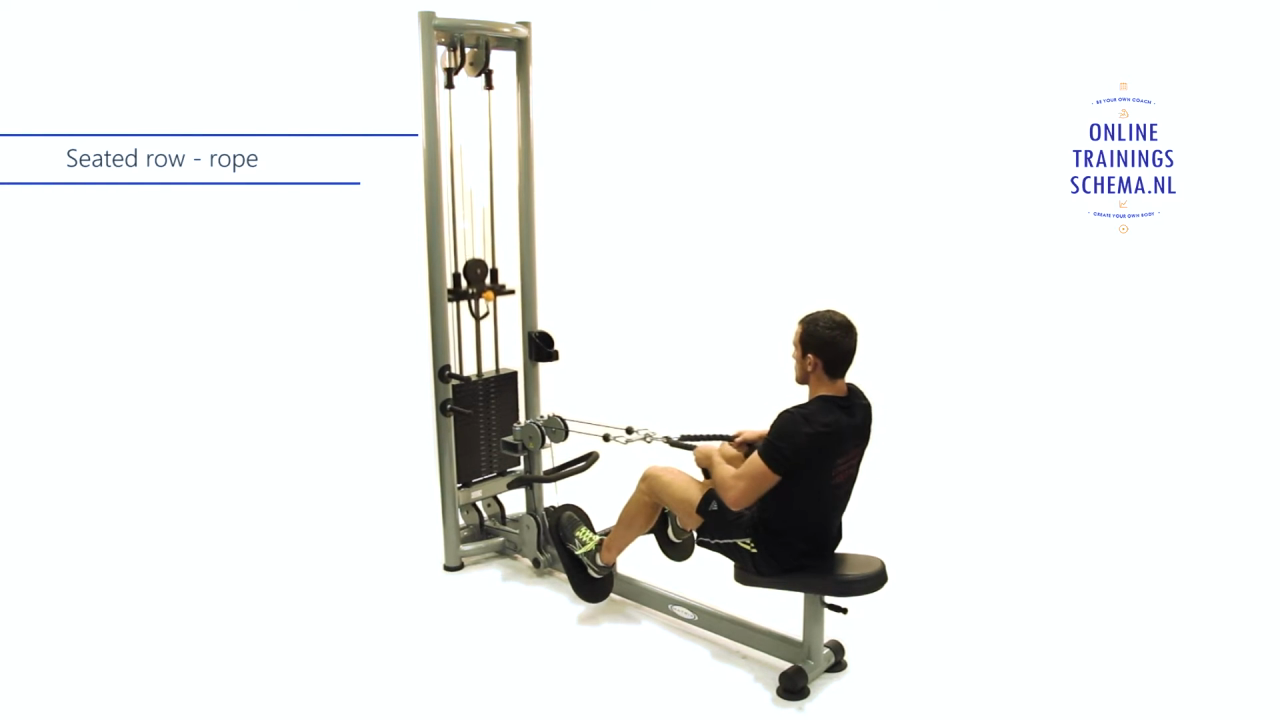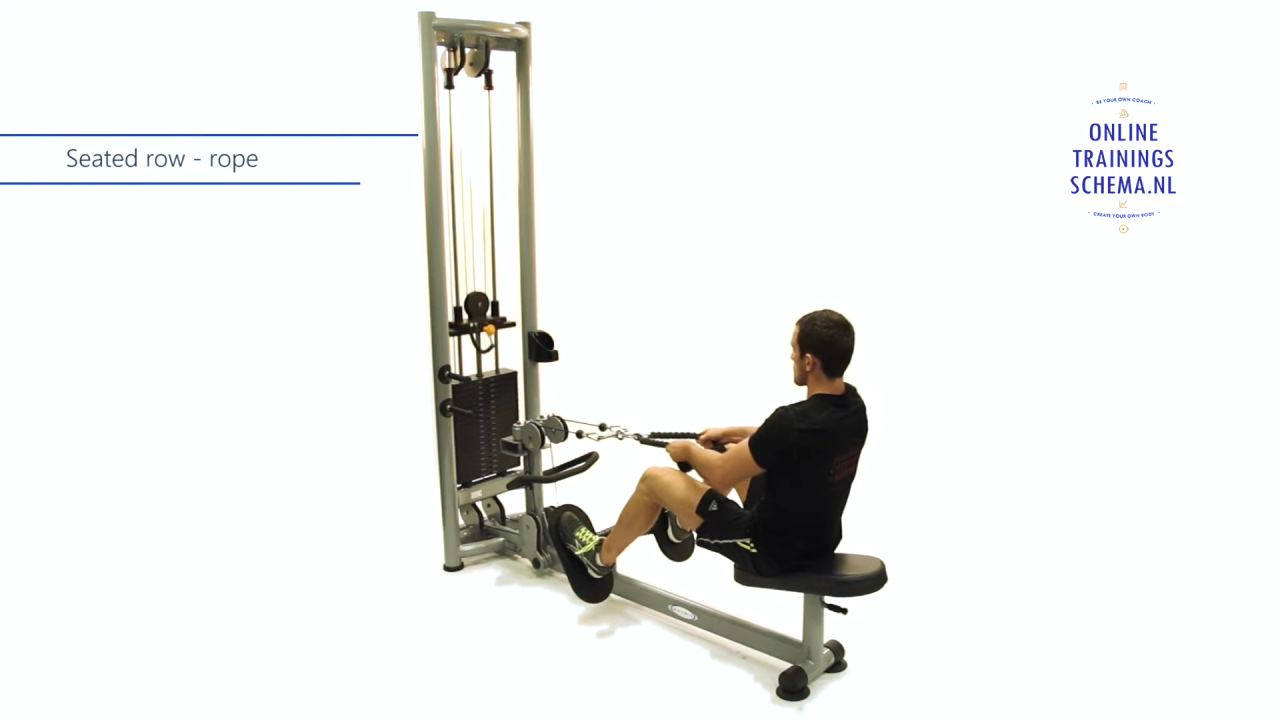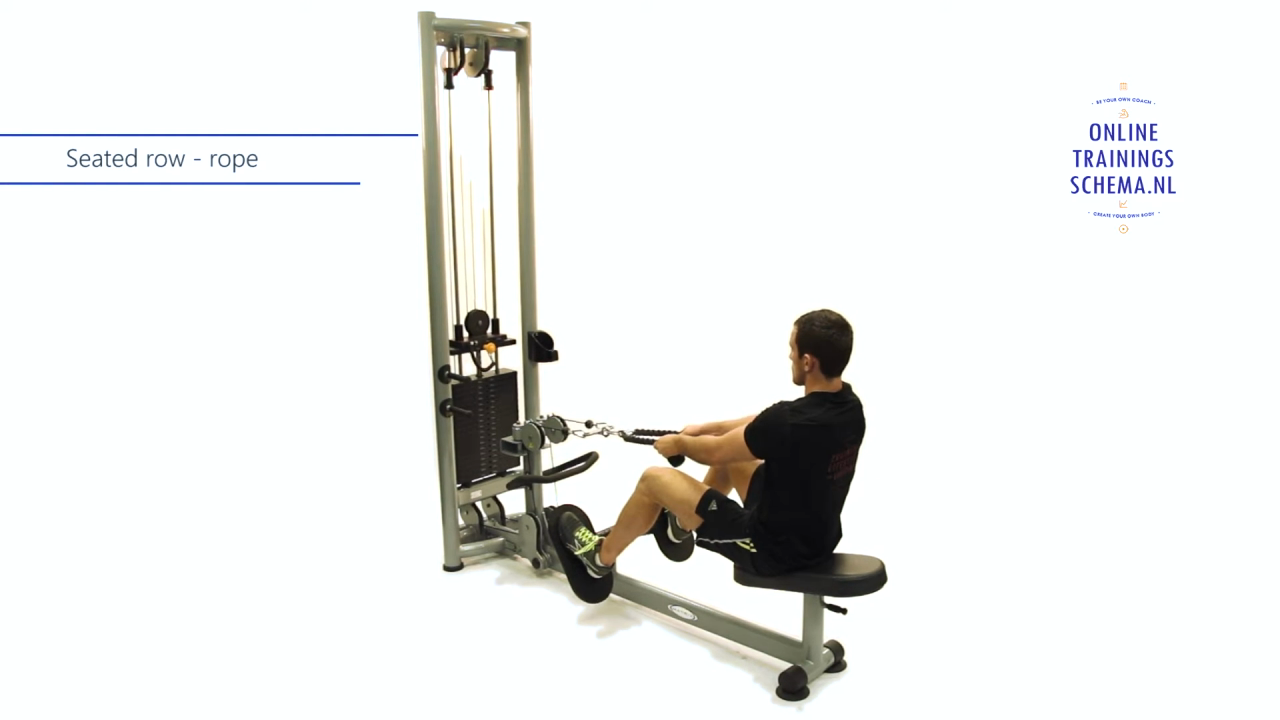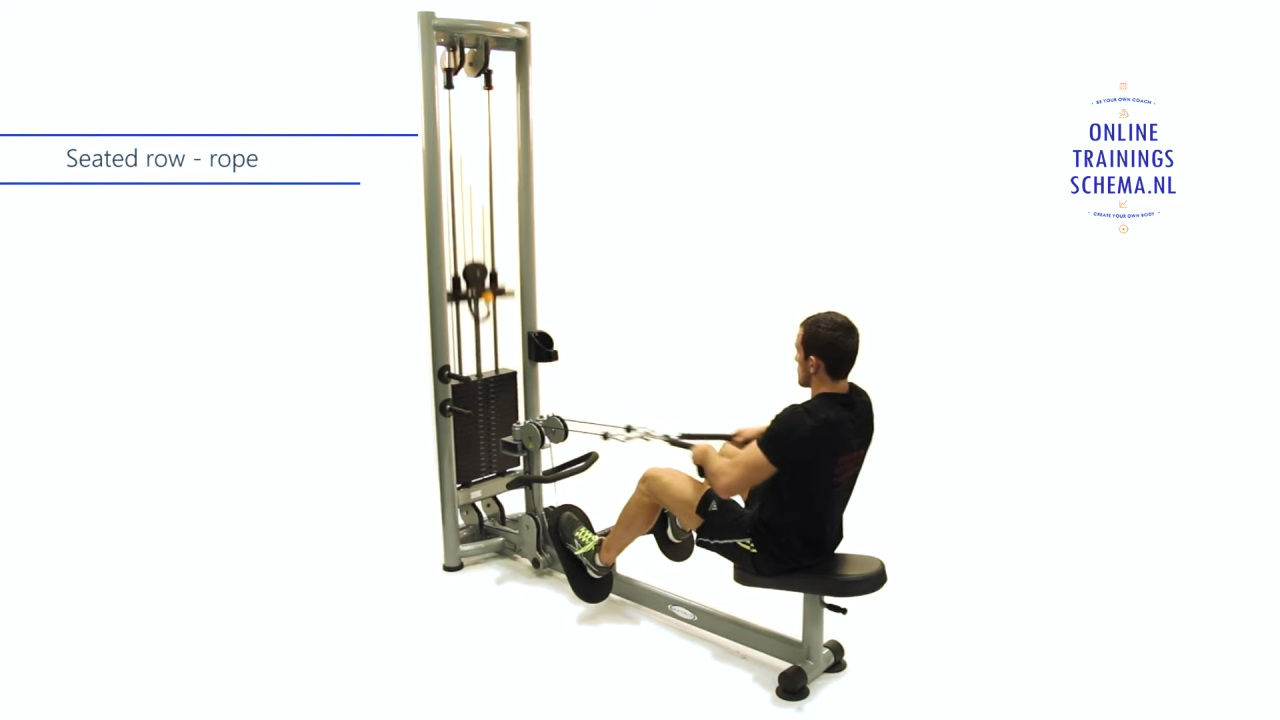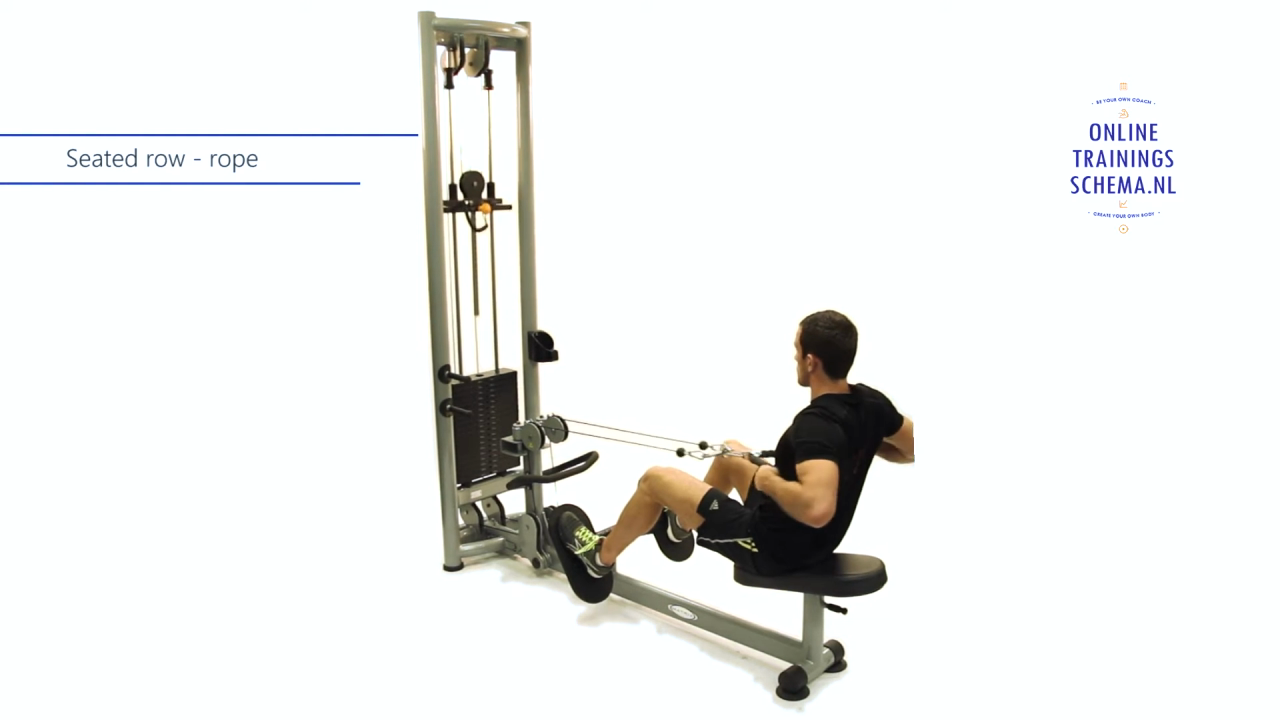
dt=0.4s
person 1, frame 1
left shoulder: (799, 423)
right shoulder: (857, 405)
left elbow: (736, 495)
left wrist: (711, 459)
right wrist: (764, 439)
left hip: (773, 547)
right hip: (819, 539)
left knee: (654, 478)
right knee: (732, 453)
left ankle: (601, 556)
right ankle: (681, 521)
person 1, frame 2
left shoulder: (795, 421)
right shoulder: (852, 405)
left elbow: (720, 474)
left wrist: (688, 450)
right wrist: (732, 432)
left hip: (772, 548)
right hip: (818, 539)
left knee: (654, 479)
right knee: (734, 453)
left ankle: (602, 556)
right ankle: (682, 521)
person 1, frame 3
left shoulder: (791, 419)
right shoulder: (848, 402)
left elbow: (714, 452)
left wrist: (680, 443)
right wrist: (704, 428)
left hip: (772, 548)
right hip: (816, 538)
left knee: (654, 479)
right knee: (732, 454)
left ankle: (601, 557)
right ankle: (683, 521)
person 1, frame 4
left shoulder: (801, 421)
right shoulder: (858, 403)
left elbow: (725, 483)
left wrist: (705, 455)
right wrist: (766, 434)
left hip: (772, 548)
right hip: (817, 539)
left knee: (653, 480)
right knee: (731, 453)
left ankle: (602, 557)
right ankle: (681, 522)
person 1, frame 5
left shoulder: (816, 423)
right shoulder: (870, 402)
left elbow: (817, 508)
right elbow: (912, 449)
left wrist: (768, 480)
left hip: (773, 548)
right hip: (818, 540)
left knee: (654, 479)
right knee: (731, 450)
left ankle: (602, 556)
right ankle: (682, 521)
